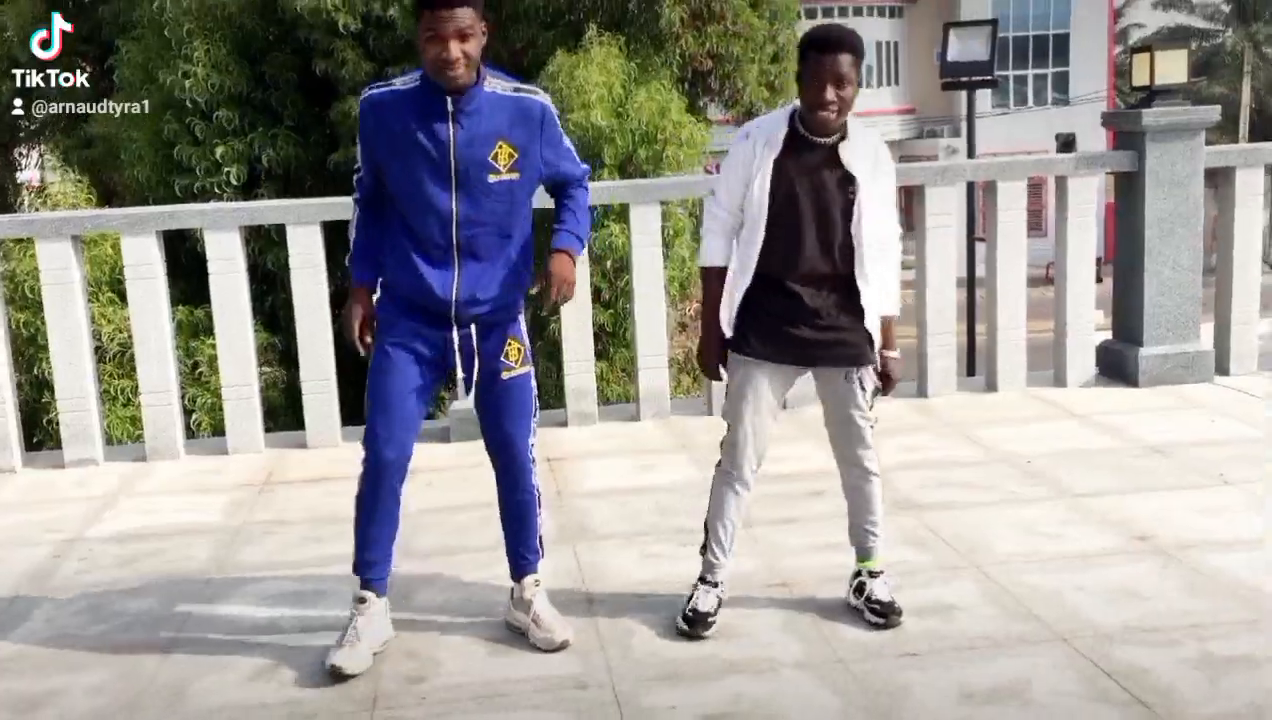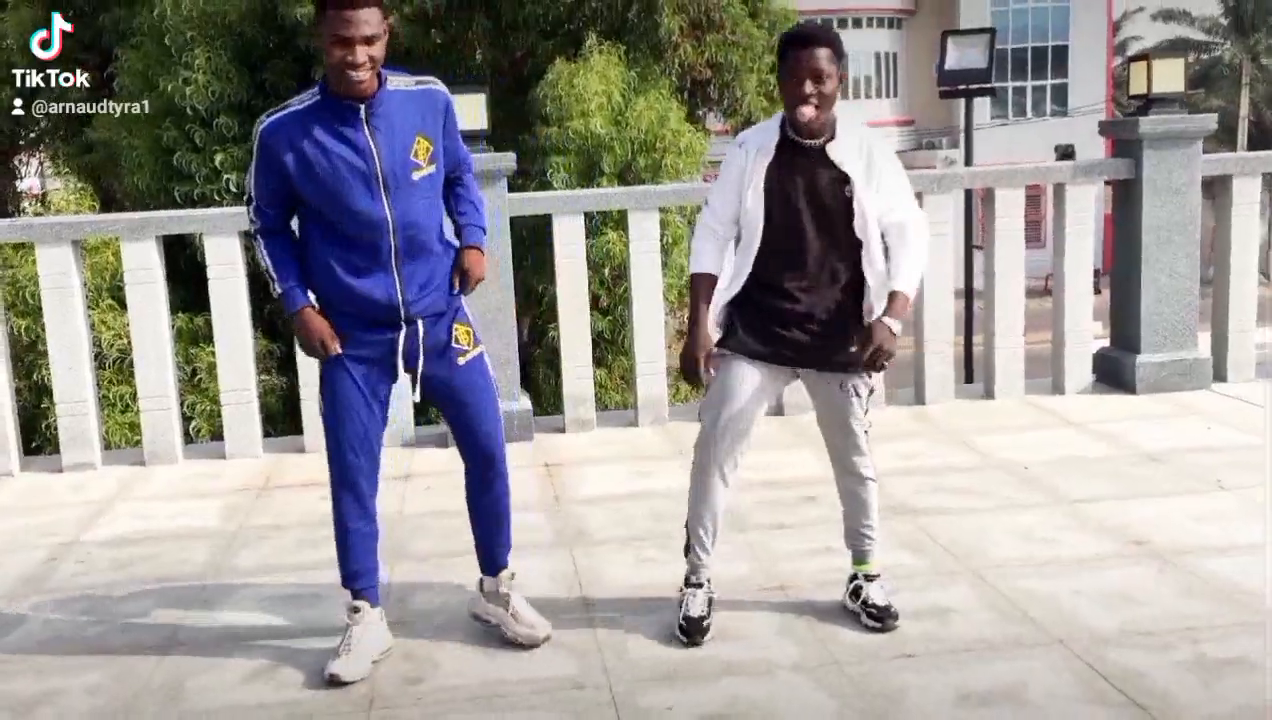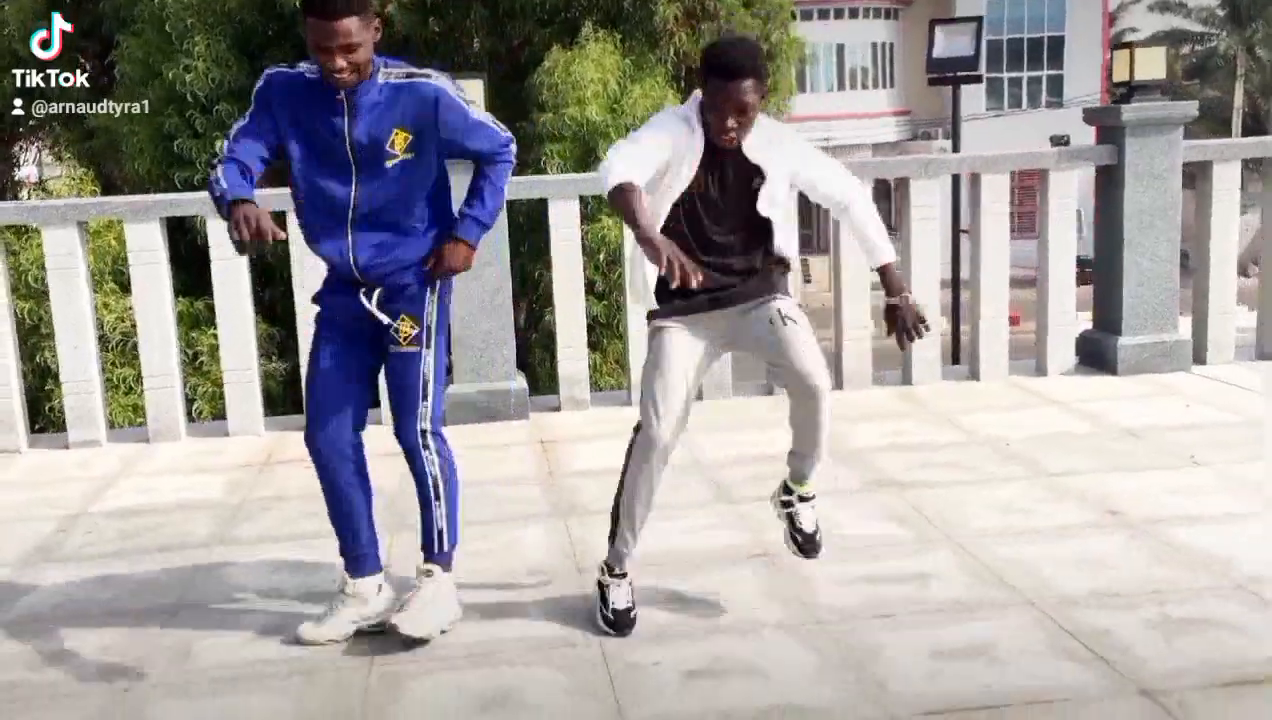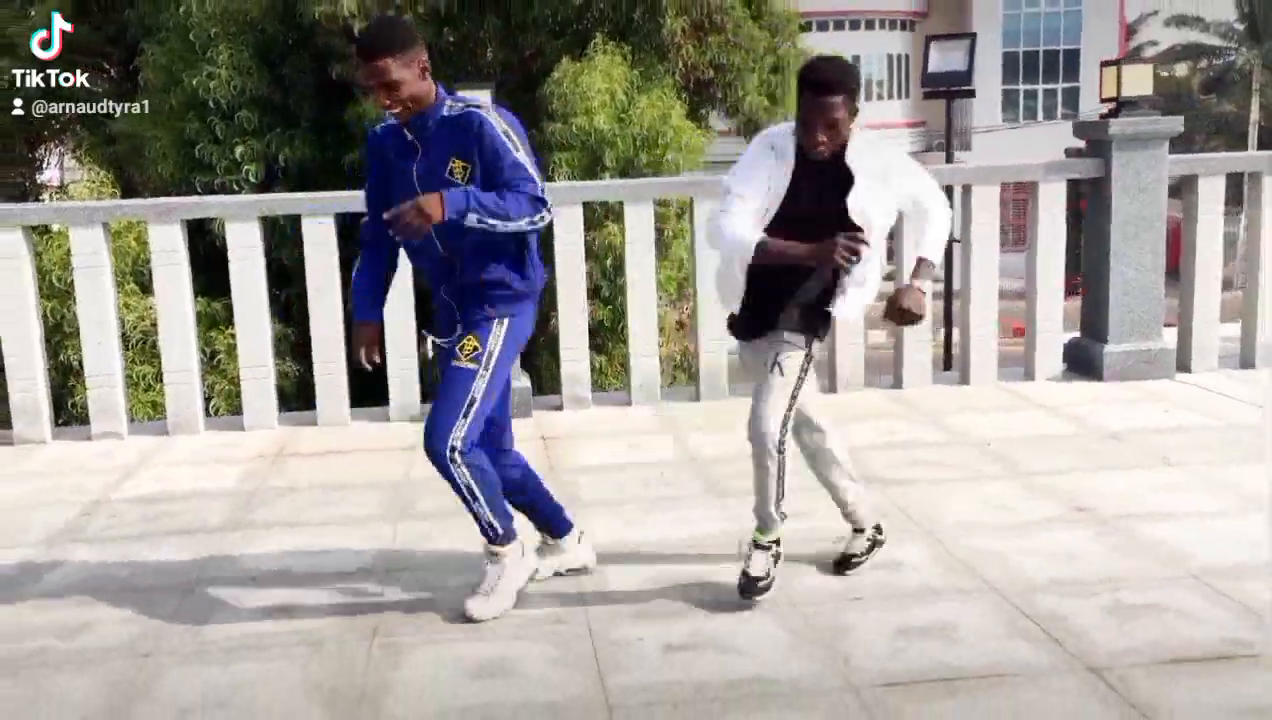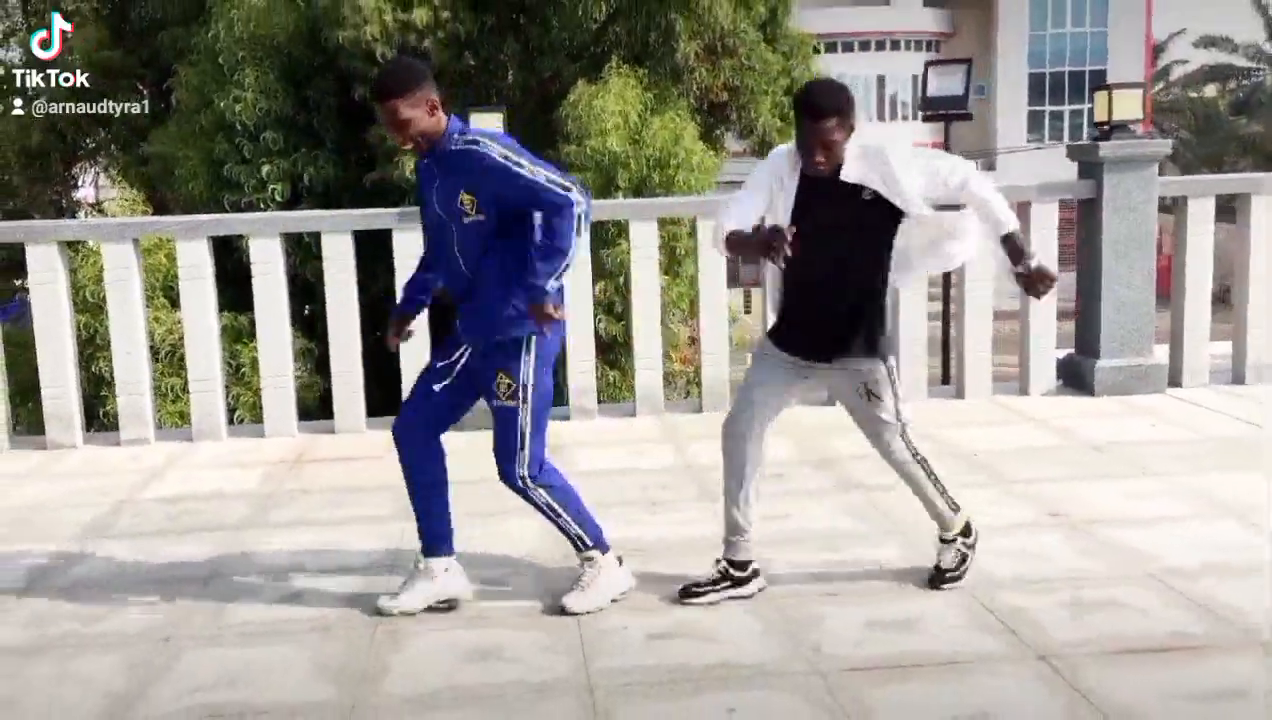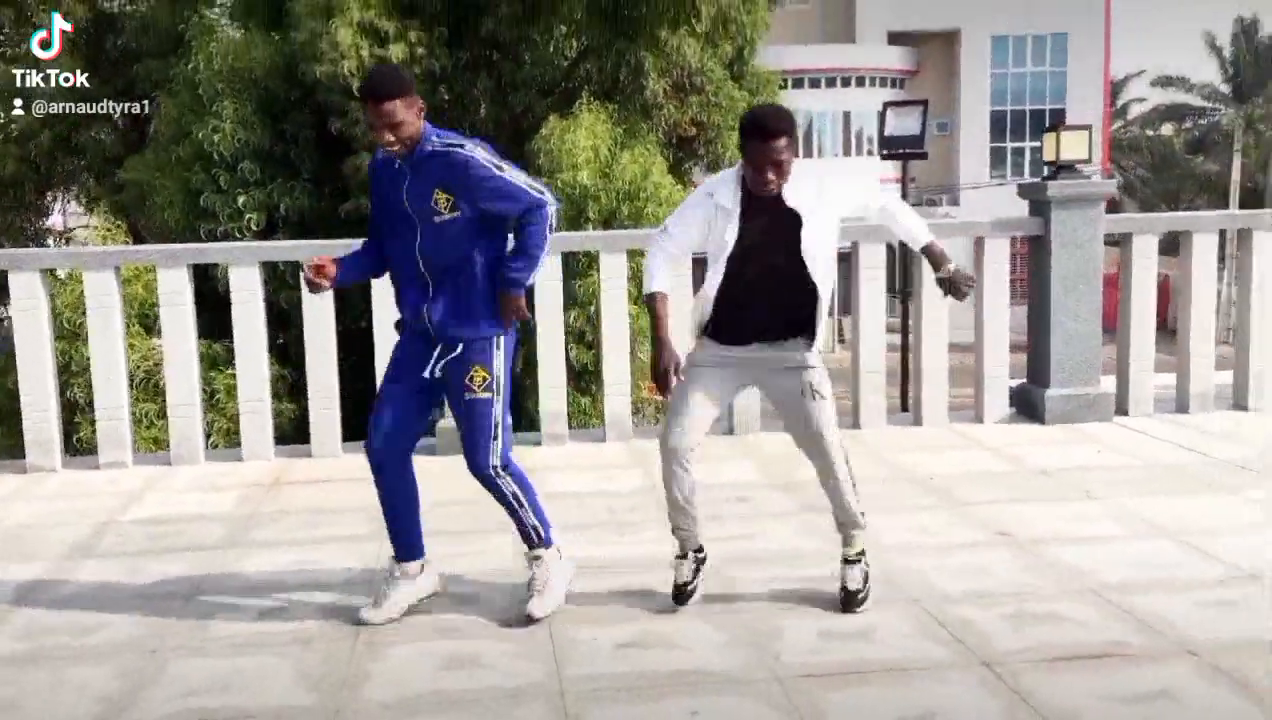
dt=0.5s
person 1, frame 1
left shoulder: (527, 109)
right shoulder: (381, 108)
left elbow: (574, 183)
left wrist: (564, 246)
right wrist: (359, 284)
left hip: (495, 318)
right hip: (407, 319)
left knee: (516, 457)
right knee: (384, 460)
left ankle: (526, 594)
right ankle: (370, 608)
person 1, frame 2
left shoulder: (429, 101)
right shoulder: (283, 133)
left elbow: (460, 175)
right elbow: (268, 224)
left wrist: (473, 240)
right wrist: (298, 304)
left hip: (439, 313)
right hip: (352, 331)
left knee: (486, 447)
right knee: (353, 473)
left ankle: (497, 588)
right ankle: (366, 617)
person 1, frame 3
left shoulder: (424, 93)
right shoulder: (281, 92)
left elbow: (499, 150)
right elbow: (233, 164)
left wrist: (471, 232)
right wrist: (238, 204)
left hip: (413, 287)
right hip: (344, 293)
left knee: (416, 427)
right knee: (328, 435)
left ankle: (437, 580)
right ankle: (363, 584)
person 1, frame 4
left shoulder: (480, 122)
right shoulder: (383, 142)
left elbow: (535, 208)
right elbow: (382, 234)
left wrist: (450, 206)
right wrist: (366, 311)
left hip: (500, 306)
right hip: (454, 308)
left knee: (447, 442)
right knee: (480, 444)
left ankle: (507, 550)
right ankle: (566, 540)
person 1, frame 5
left shoulder: (483, 154)
right shoulder: (428, 168)
left elbow: (570, 200)
left wrist: (543, 285)
right wrist: (407, 306)
left hip: (518, 332)
right hip: (472, 330)
left knee: (520, 469)
right knee: (413, 430)
left ankle: (606, 564)
right ankle: (439, 568)
person 1, frame 6
left shoulder: (464, 160)
right shoulder: (381, 171)
left elbow: (539, 207)
left wrist: (517, 282)
right wrist: (338, 271)
left hip: (479, 332)
right hip: (420, 335)
left knee: (488, 461)
right knee: (385, 445)
left ankle: (548, 560)
right ankle: (411, 571)
person 2, frame 1
left shoulder: (873, 156)
right shoulder: (757, 140)
left elbow: (883, 254)
right elbow: (720, 228)
left wrist: (888, 345)
right wrist: (710, 321)
left hip: (844, 332)
right hip: (762, 329)
left knee: (859, 455)
right knee: (740, 455)
left ankle: (868, 572)
right ankle: (712, 576)
person 2, frame 2
left shoulder: (869, 154)
right shoulder: (751, 150)
left elbow: (909, 236)
right elbow: (713, 237)
left wrist: (890, 317)
right wrist: (699, 326)
left hip: (838, 334)
right hip: (756, 330)
left knee: (853, 459)
right knee: (715, 447)
left ankle: (864, 576)
right ankle: (699, 581)
person 2, frame 3
left shoulder: (780, 142)
right shoulder: (675, 129)
left elbow: (851, 199)
right elbow: (617, 169)
left wrist: (896, 290)
right wrist: (653, 240)
left hip: (756, 289)
right hip: (683, 303)
left knee: (812, 382)
right knee: (657, 433)
left ankle: (797, 492)
right ankle: (616, 572)
person 2, frame 4
left shoulder: (881, 164)
right shoulder: (770, 148)
left elbow: (935, 210)
right elbow: (728, 231)
left wrist: (918, 281)
right wrist: (808, 252)
left hip: (804, 315)
right hip: (758, 306)
left knee: (766, 426)
right knee: (806, 429)
left ankle: (765, 542)
right ankle: (864, 525)
person 2, frame 5
left shoulder: (886, 164)
right shoulder: (779, 169)
left elbow: (972, 186)
right elbow: (730, 233)
left wrist: (1021, 259)
right wrist: (756, 241)
left hip: (859, 343)
right hip: (795, 335)
left knee: (894, 448)
right knee: (740, 434)
left ankle: (956, 531)
right ankle: (737, 566)
person 2, frame 6
left shoulder: (819, 193)
right shoulder: (713, 197)
left elbow: (884, 205)
right elbow: (660, 259)
left wrist: (941, 262)
right wrist: (662, 342)
left hip: (790, 347)
right hip: (721, 346)
left knee: (827, 452)
right knee: (677, 445)
left ankle: (854, 555)
right ankle: (690, 551)
